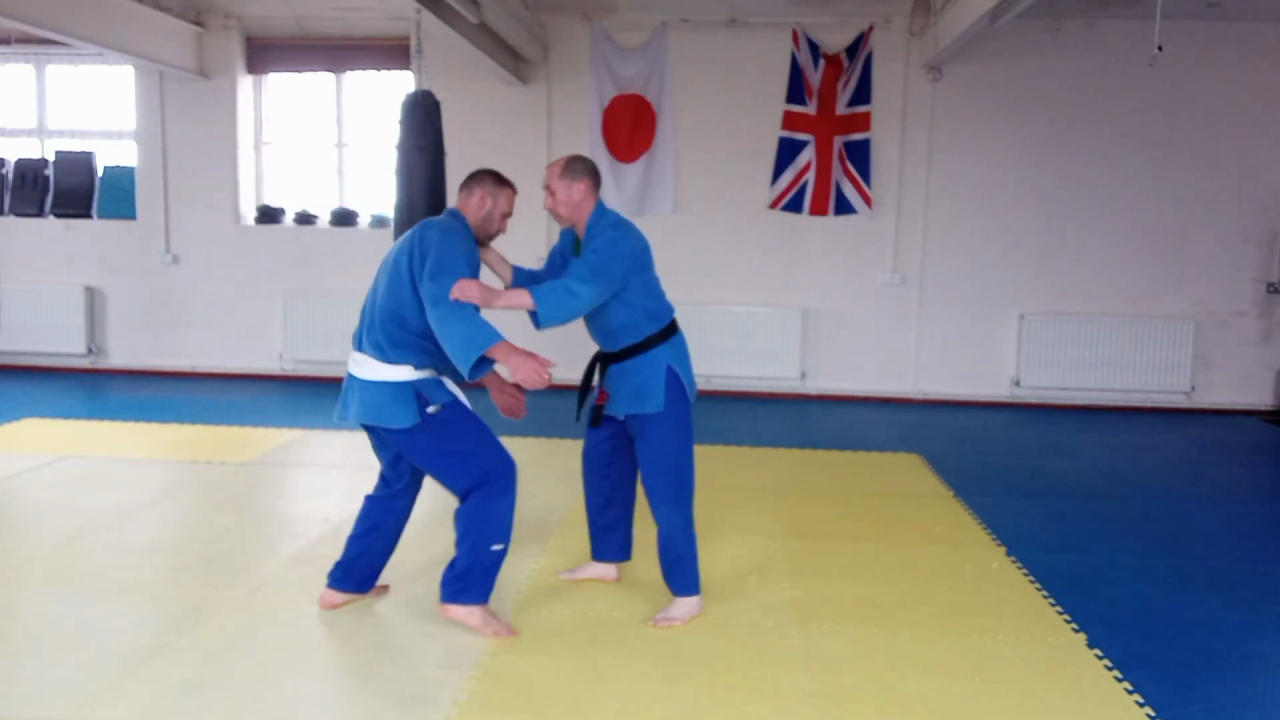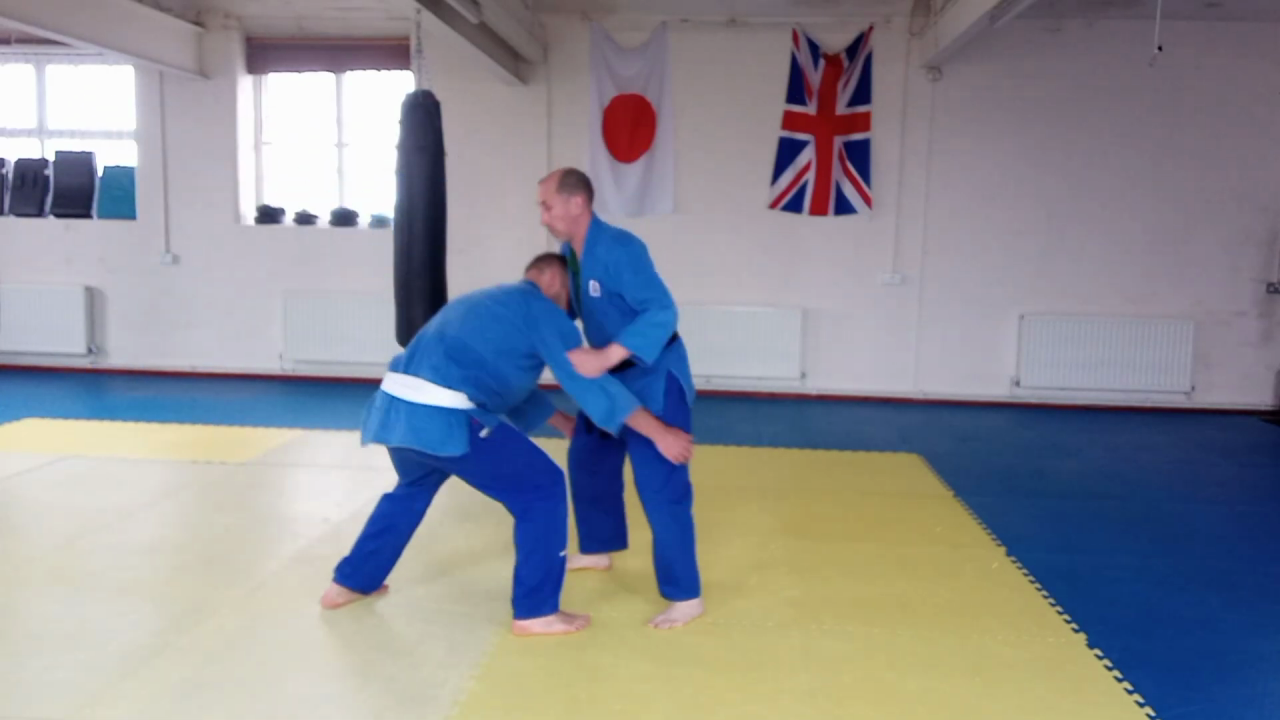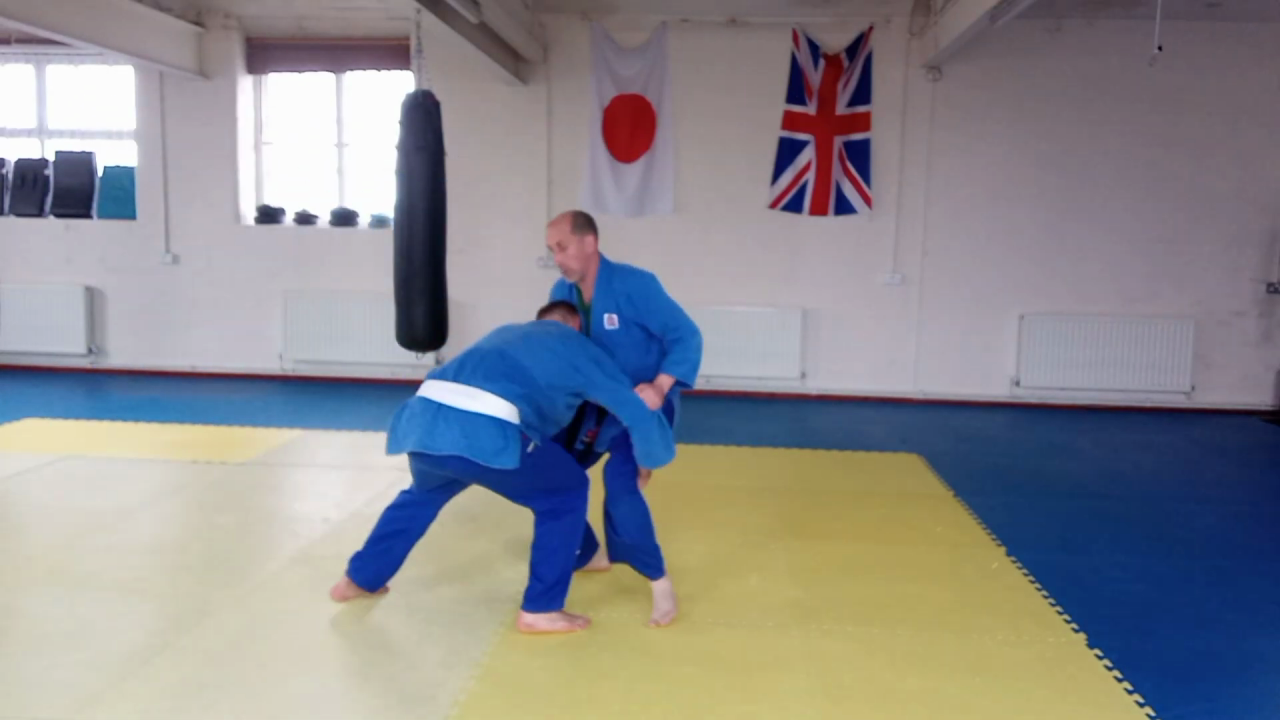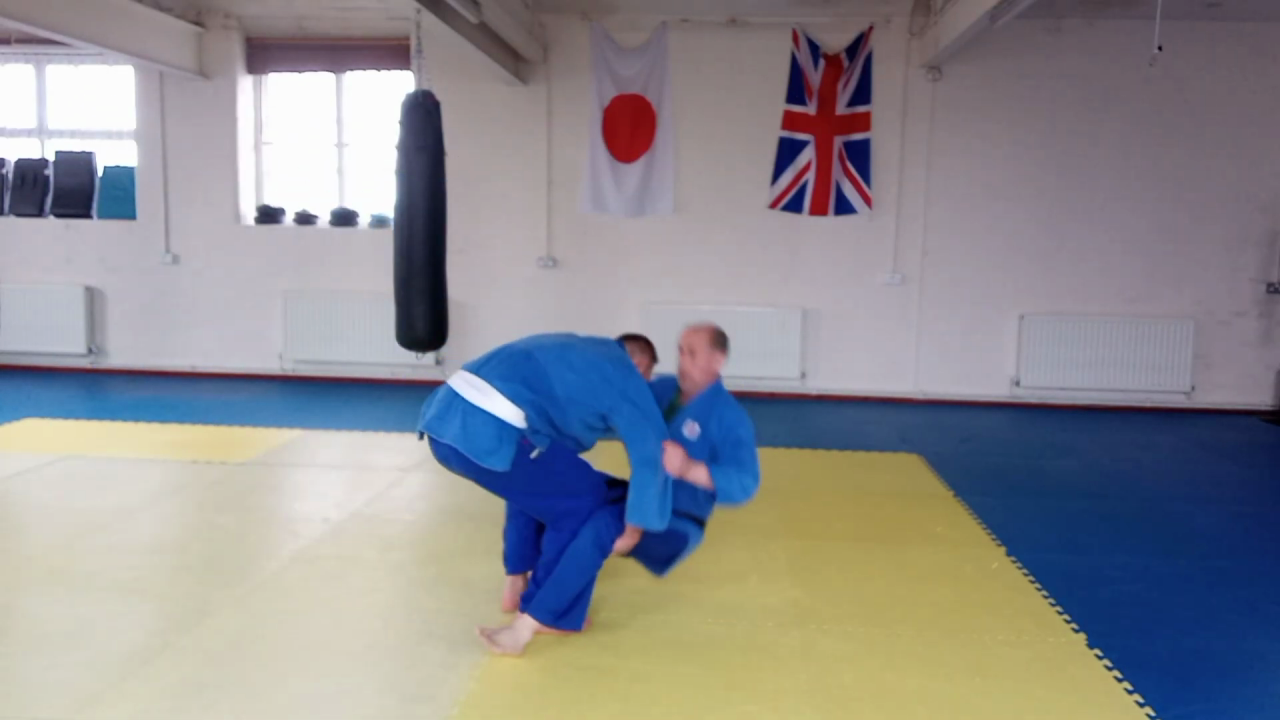
dt=0.5s
person 1, frame 1
left shoulder: (616, 238)
right shoulder: (573, 239)
left elbow: (574, 294)
right elbow: (541, 282)
left wrist: (494, 299)
right wrist: (486, 255)
left hip: (656, 368)
right hip: (619, 367)
left knee: (665, 481)
right knee: (603, 464)
left ankle: (687, 594)
right ankle: (608, 560)
person 1, frame 2
left shoulder: (619, 249)
right shoulder: (571, 254)
left elbow: (660, 313)
left wrist: (604, 357)
left hip: (655, 376)
right hip: (615, 377)
left knee: (659, 483)
right knee: (588, 460)
left ankle: (686, 597)
right ankle: (596, 550)
person 1, frame 3
left shoulder: (635, 285)
right shoulder: (562, 293)
left elbow: (686, 337)
left wrist: (660, 387)
left hip: (644, 405)
right hip: (594, 405)
left knee: (622, 484)
left ankle: (658, 580)
right ankle: (588, 553)
person 1, frame 4
left shoulder: (728, 417)
right shoulder: (664, 389)
left elbow: (743, 484)
left wrist: (687, 469)
left hip: (671, 524)
left knee: (601, 527)
left ankle: (532, 621)
person 2, frame 1
left shoulder: (429, 238)
right shoulder: (447, 238)
right elbow: (448, 313)
left wrist: (491, 380)
right wrist: (511, 357)
left hip: (371, 384)
right hip: (402, 389)
left knee: (399, 480)
right knee: (492, 474)
left ankle: (347, 583)
right ankle: (463, 596)
person 2, frame 2
left shoulder: (484, 301)
right shoulder: (540, 310)
right elbow: (584, 378)
left wrist: (562, 421)
right wrist: (657, 432)
left hip: (395, 405)
right hip: (444, 417)
left knee: (414, 487)
right knee: (542, 489)
left ankle: (350, 582)
right ankle: (535, 611)
person 2, frame 3
left shoulder: (510, 334)
right shoulder: (580, 348)
right elbow: (640, 415)
right wrist: (647, 464)
left hip: (426, 416)
right hip: (486, 431)
left knee: (424, 493)
right knee: (566, 494)
left ankle: (360, 578)
right ankle: (540, 609)
person 2, frame 4
left shoulder: (572, 348)
right shoulder: (627, 379)
right elbow: (650, 463)
right wrist: (634, 529)
left hip: (446, 413)
right hip: (490, 433)
left knee: (536, 487)
right knee: (580, 504)
